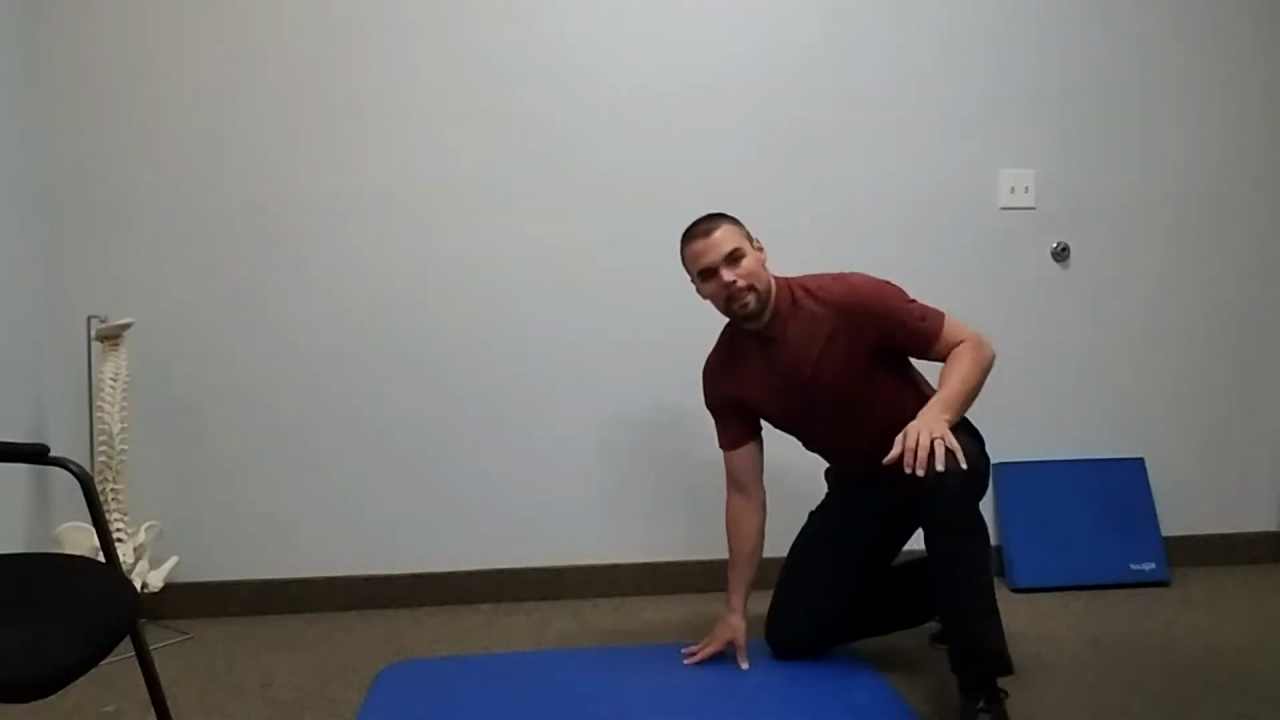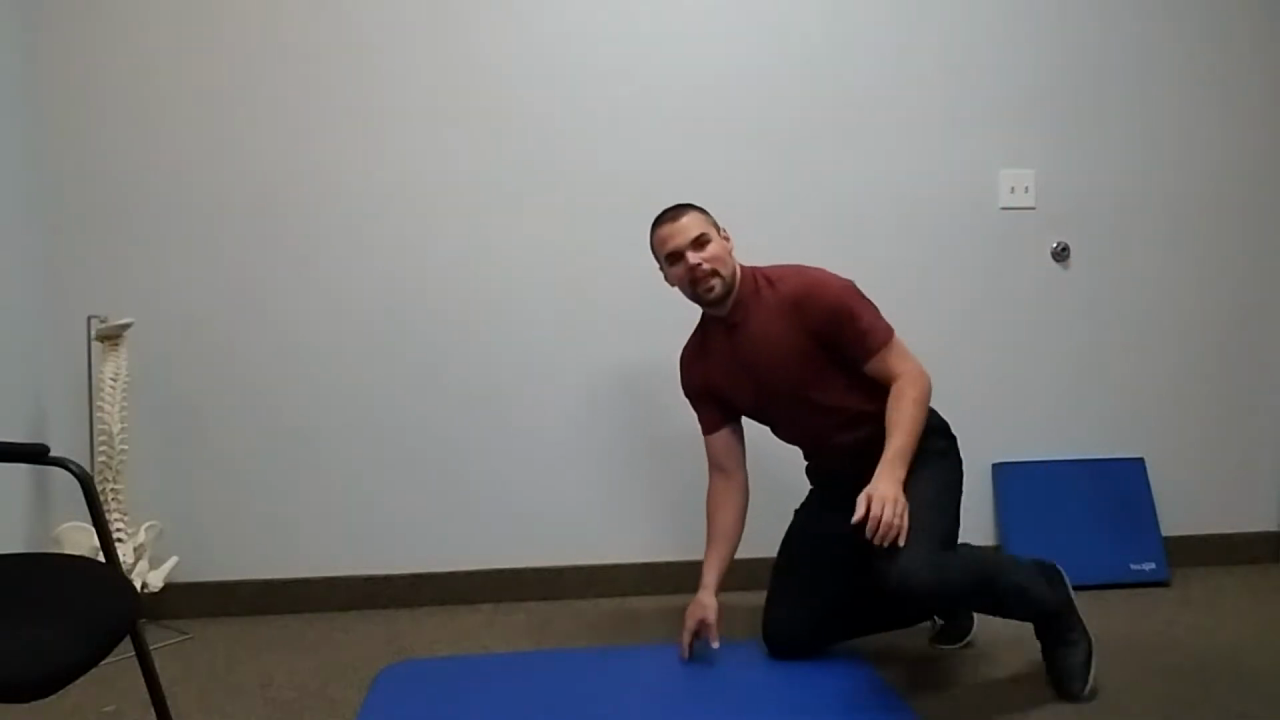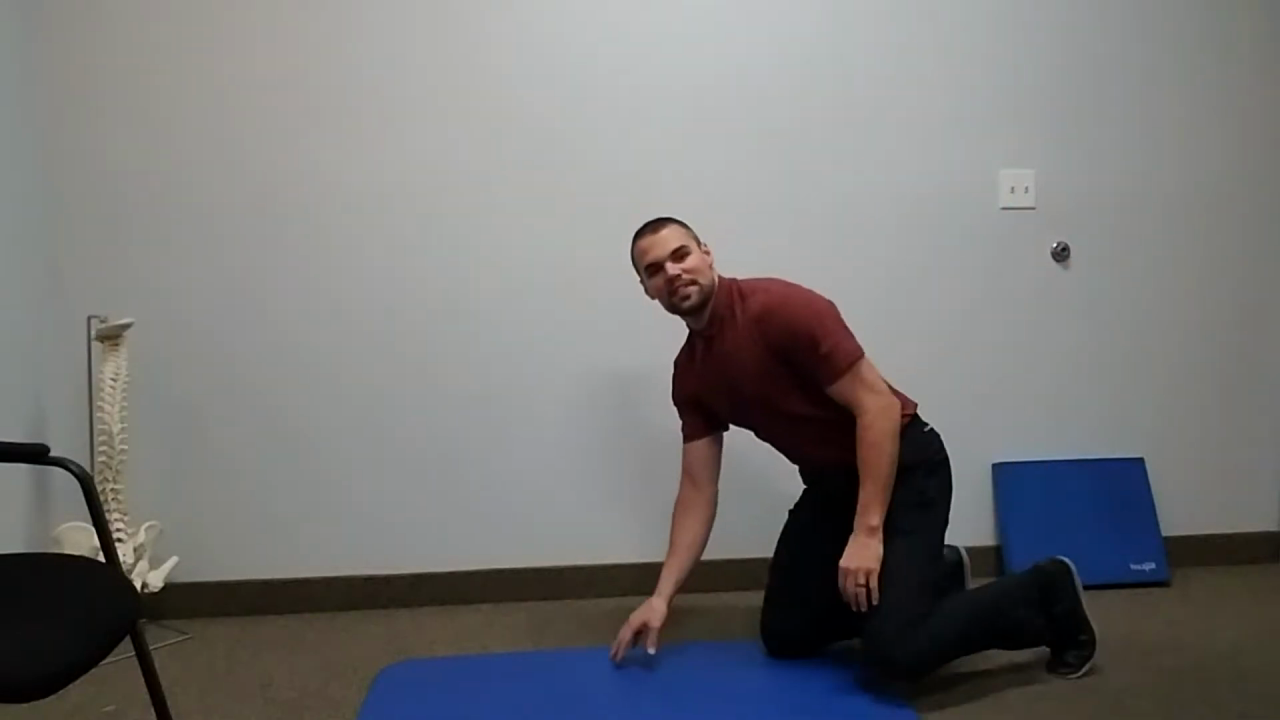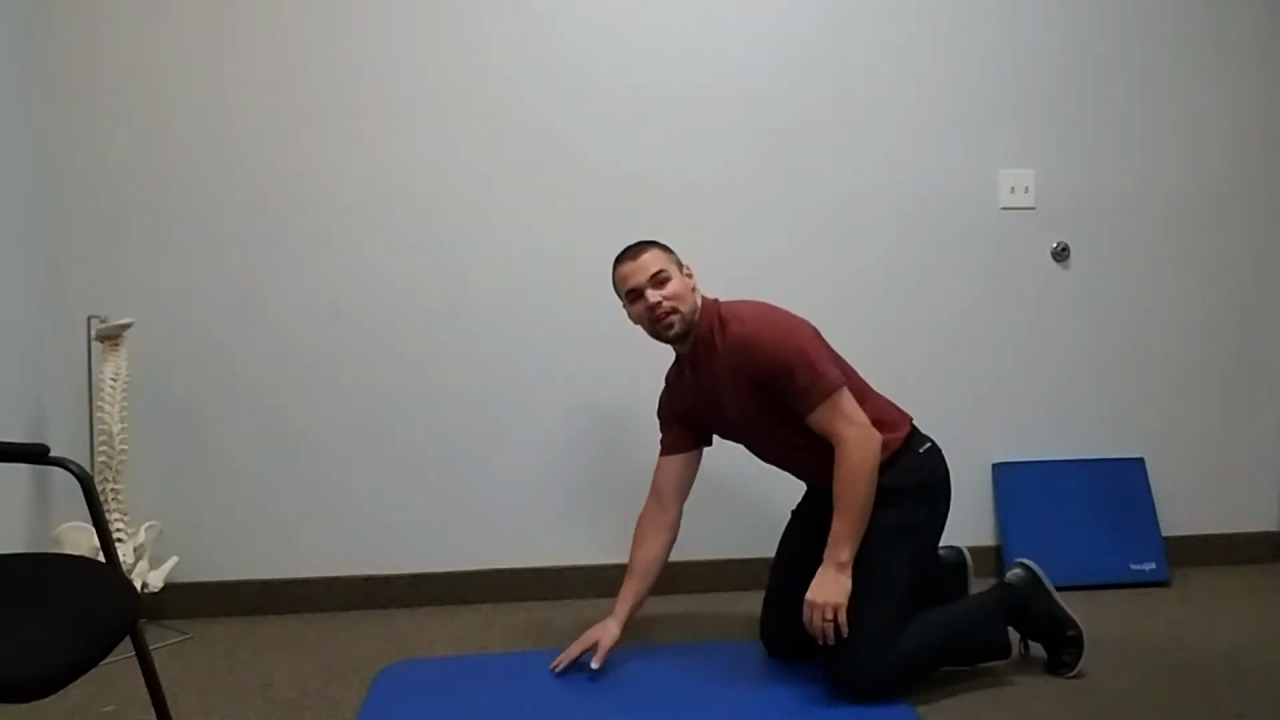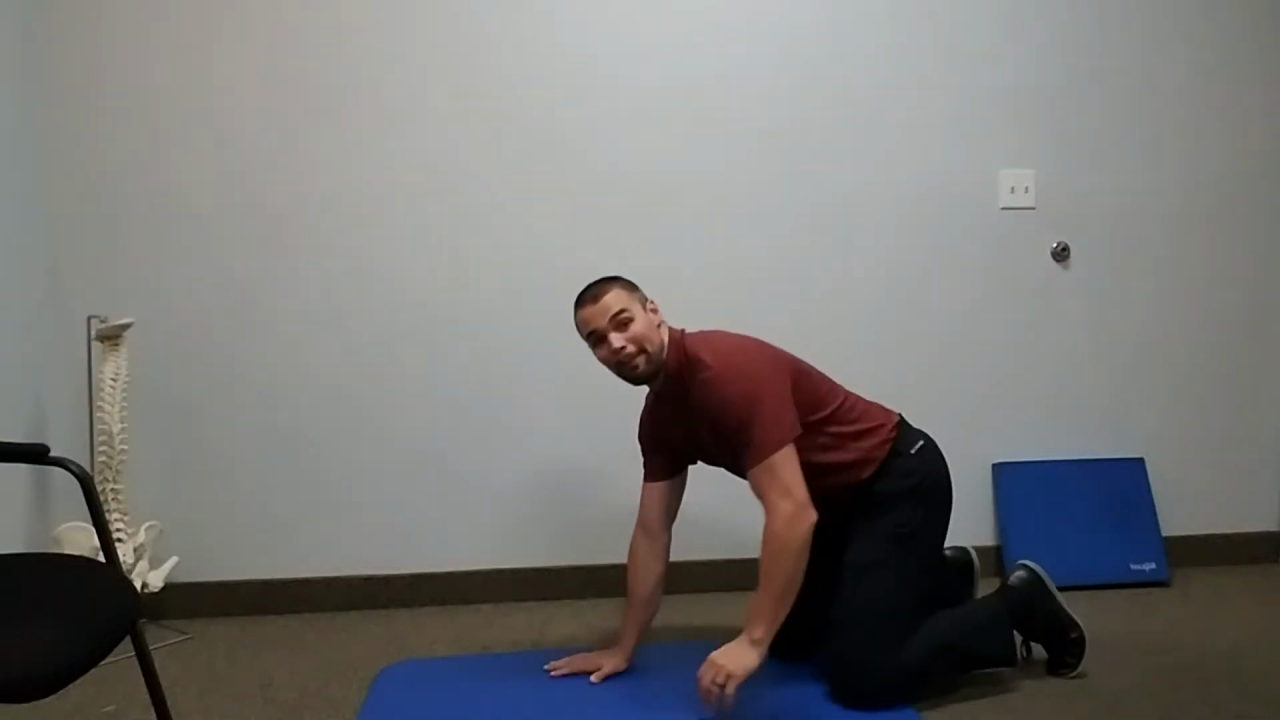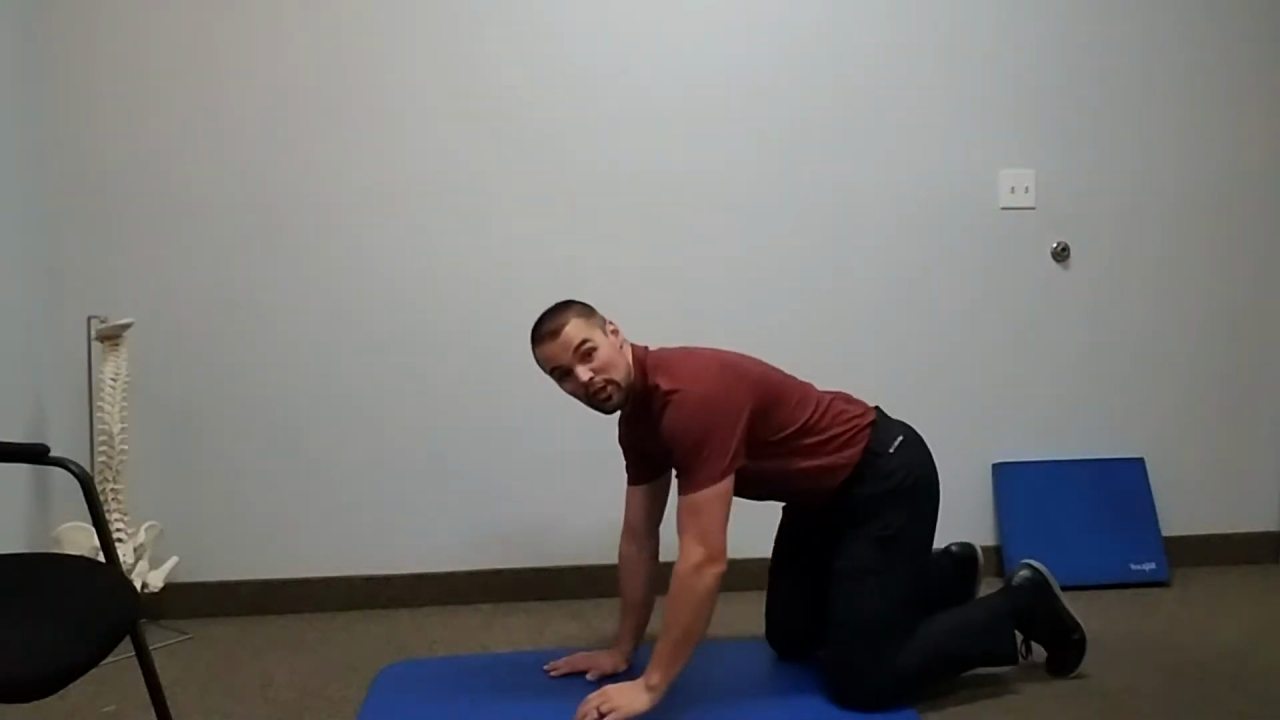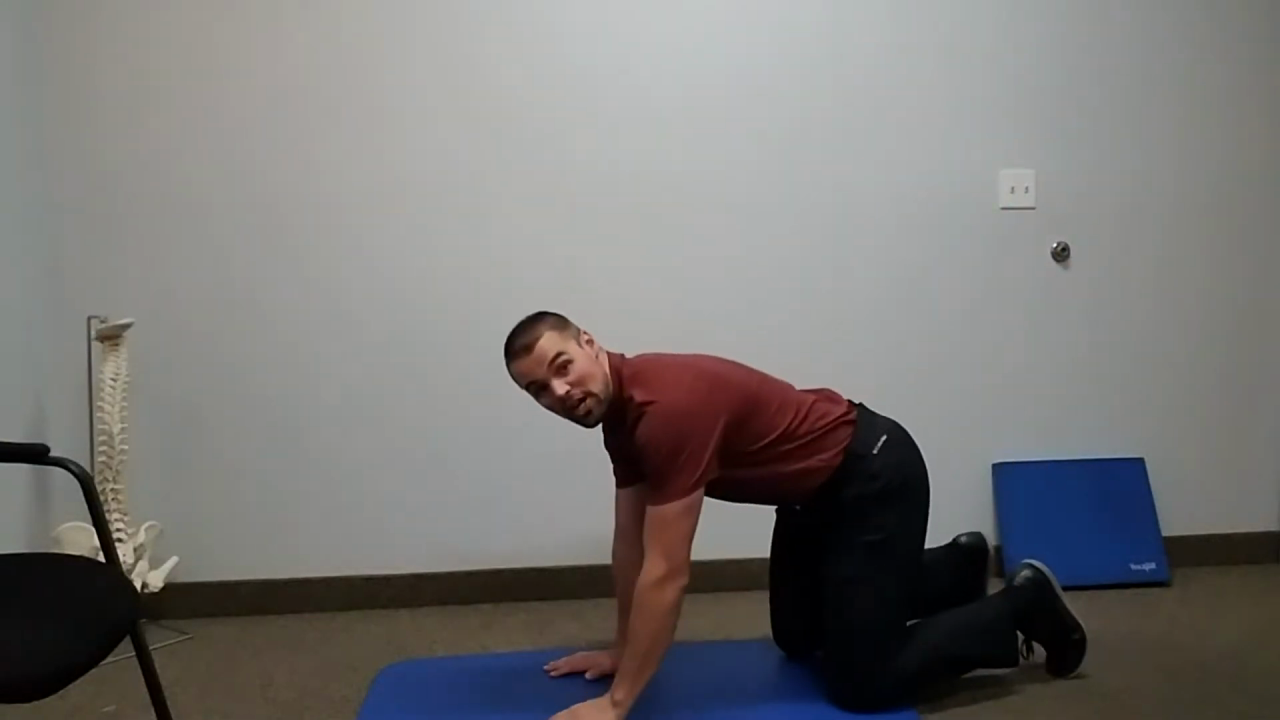
dt=0.2s
person 1, frame 1
left shoulder: (846, 299)
right shoulder: (722, 371)
left elbow: (973, 347)
right elbow: (745, 490)
left wrist: (936, 414)
right wrist: (734, 610)
left hip: (926, 453)
right hip: (852, 479)
left knee: (934, 478)
right knee: (791, 635)
right ankle: (933, 587)
person 1, frame 2
left shoulder: (807, 292)
right shoulder: (699, 364)
left elbow: (909, 377)
right elbow: (727, 476)
left wrist: (889, 474)
right wrist: (708, 590)
left hip: (909, 454)
right hip: (835, 476)
left knee: (913, 573)
right knee: (788, 635)
left ankle: (1046, 596)
right ankle: (945, 584)
person 1, frame 3
left shoulder: (778, 309)
right shoulder: (690, 374)
left elbow: (877, 406)
right elbow: (697, 489)
left wrist: (868, 533)
right wrist: (661, 596)
left hip: (904, 464)
right hip: (832, 481)
left knee: (896, 650)
right knee: (786, 635)
left ankle: (1043, 590)
right ankle: (932, 572)
person 1, frame 4
left shoulder: (761, 335)
right shoulder: (681, 391)
left elbow: (859, 441)
right elbow: (663, 506)
left wrist: (838, 568)
right wrist: (616, 618)
left hip: (902, 479)
right hip: (835, 482)
left knee: (861, 670)
right knee: (783, 638)
left ankle: (1014, 601)
right ankle: (935, 576)
person 1, frame 5
left shoulder: (731, 374)
right shoulder: (660, 415)
left elbow: (794, 516)
right elbow: (651, 533)
left wrist: (751, 644)
right wrist: (623, 646)
left hip: (901, 481)
right hip: (839, 493)
left knee: (862, 676)
right knee: (790, 638)
left ankle: (1018, 605)
right ankle: (942, 577)
person 1, frame 6
left shoulder: (692, 398)
right shoulder: (637, 418)
left elbow: (703, 561)
right elbow: (638, 540)
right wrist: (622, 649)
left hip: (885, 478)
right hip: (824, 488)
right knee: (791, 639)
left ankle: (1021, 606)
right ankle: (947, 575)
person 1, frame 7
left shoulder: (667, 410)
right shoulder: (619, 413)
left elbow: (666, 575)
right elbow: (630, 543)
right wrist: (621, 651)
left hip: (873, 475)
right hip: (816, 484)
right knee: (799, 639)
left ankle: (1022, 606)
right ankle: (957, 568)
